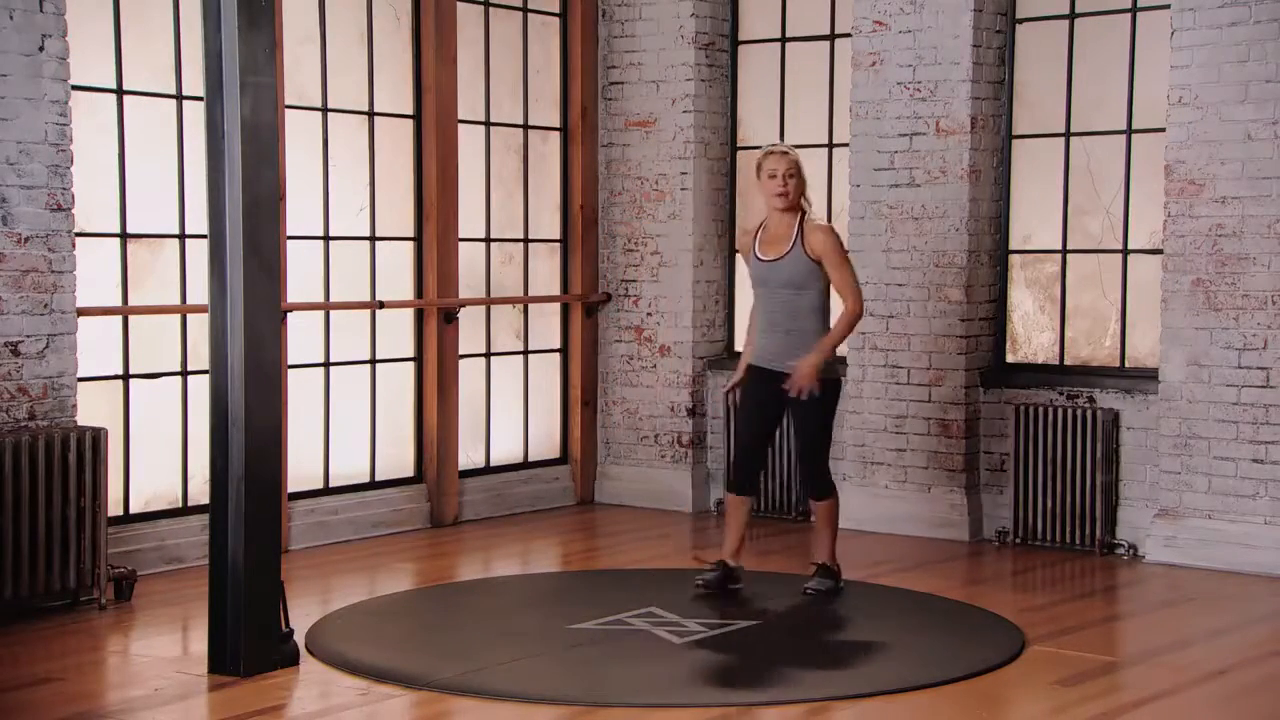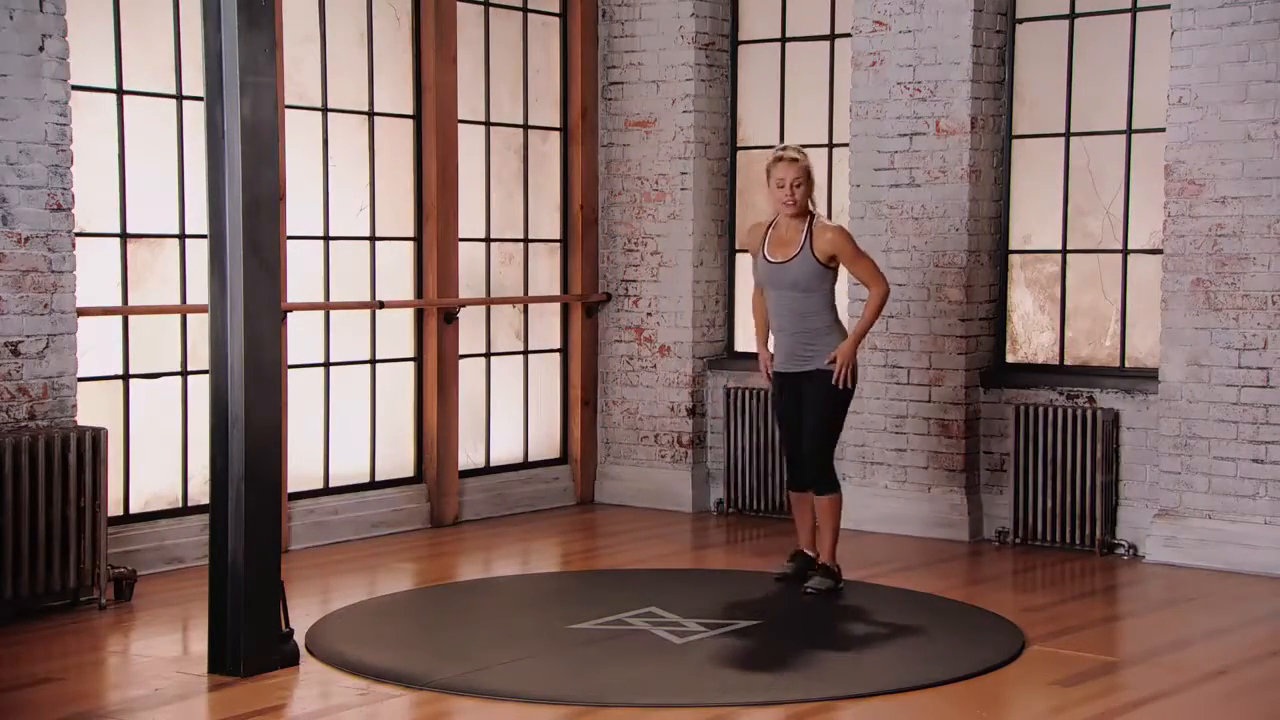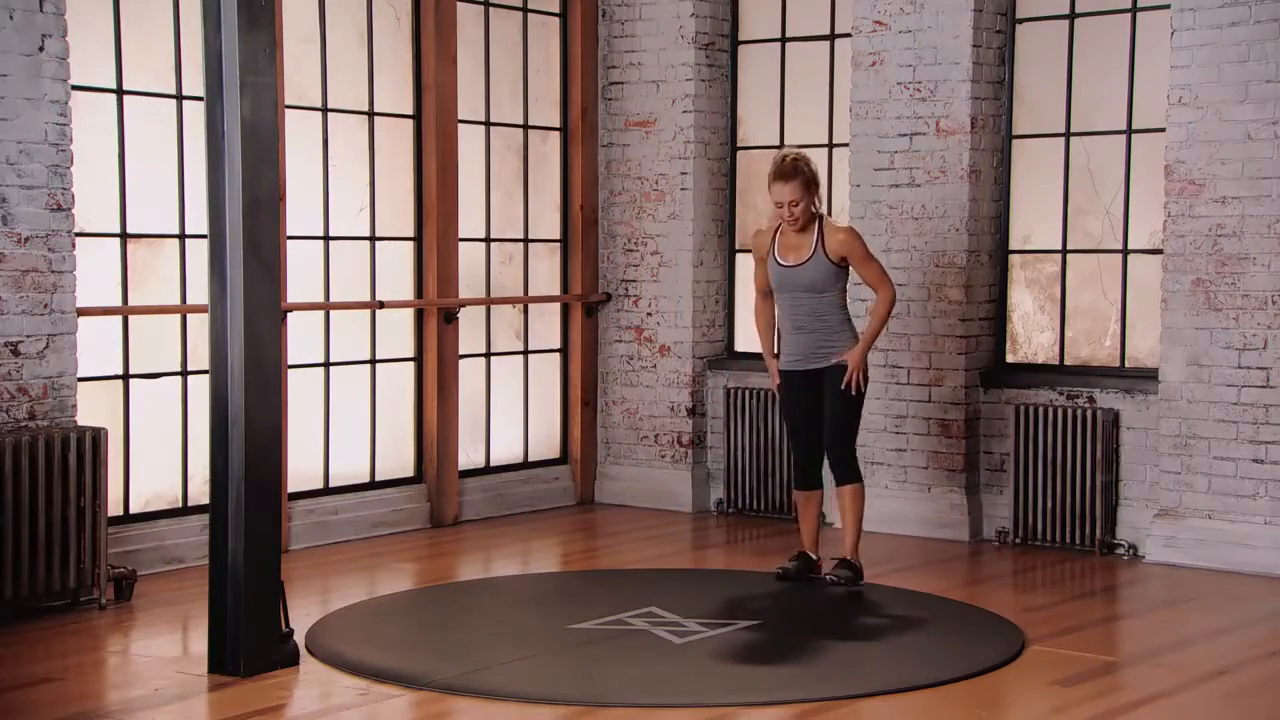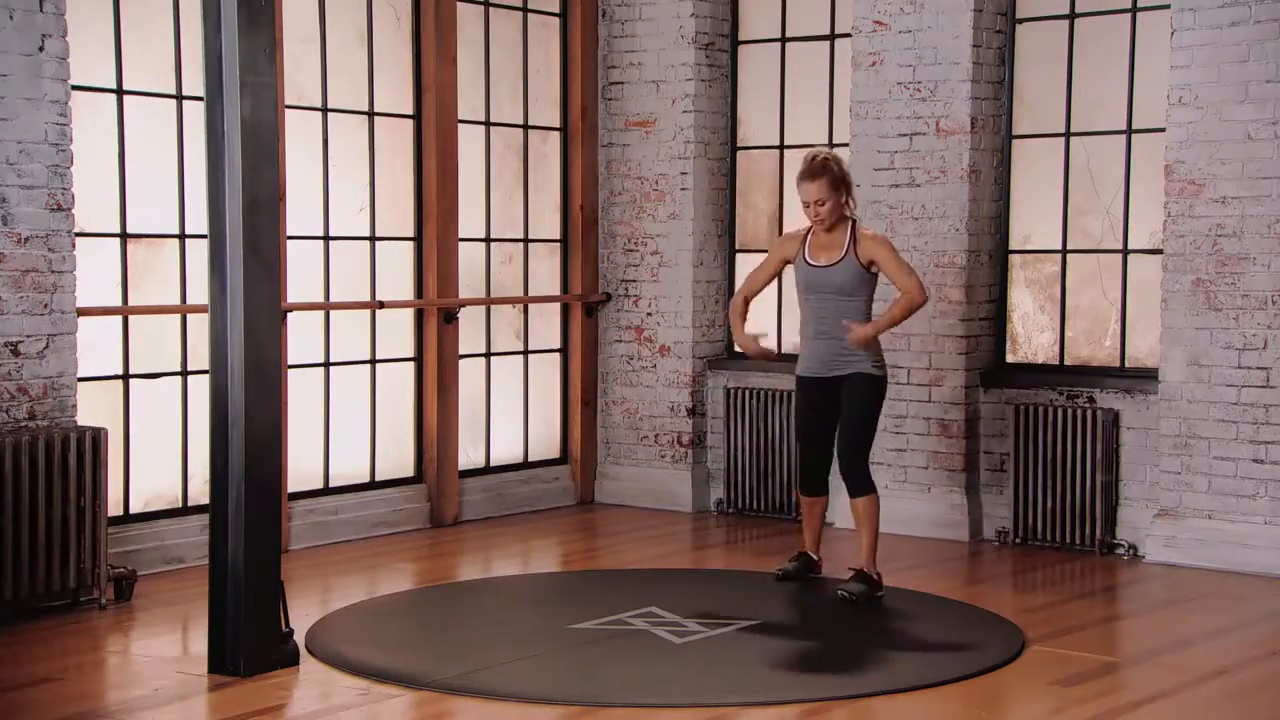
dt=0.4s
person 1, frame 1
left shoulder: (819, 236)
right shoulder: (748, 240)
left elbow: (853, 305)
left wrist: (816, 358)
right wrist: (743, 366)
left hip: (813, 371)
right hip: (764, 368)
left knee: (812, 467)
right knee: (744, 462)
left ankle: (825, 564)
right ankle: (729, 562)
person 1, frame 2
left shoulder: (828, 236)
right shoulder: (757, 236)
left elbow: (878, 287)
left wrist: (851, 342)
right wrist: (762, 346)
left hip: (826, 366)
right hip: (786, 367)
left knee: (817, 460)
right knee: (794, 462)
left ankle: (828, 563)
right ankle: (805, 550)
person 1, frame 3
left shoulder: (840, 238)
right shoulder: (763, 242)
left elbow: (885, 293)
left wrist: (862, 348)
right wrist: (770, 356)
left hip: (840, 363)
right hip: (794, 366)
left knee: (839, 450)
right knee: (804, 459)
left ankle: (849, 557)
right ankle: (808, 554)
person 1, frame 4
left shoulder: (868, 242)
right shoulder: (792, 244)
left elbow: (915, 292)
right elbow: (742, 296)
left wrist: (874, 329)
right wrist: (740, 334)
left hip: (861, 370)
right hip: (813, 371)
left knee: (852, 460)
right knee: (811, 465)
left ankle: (868, 570)
right ankle: (810, 554)
